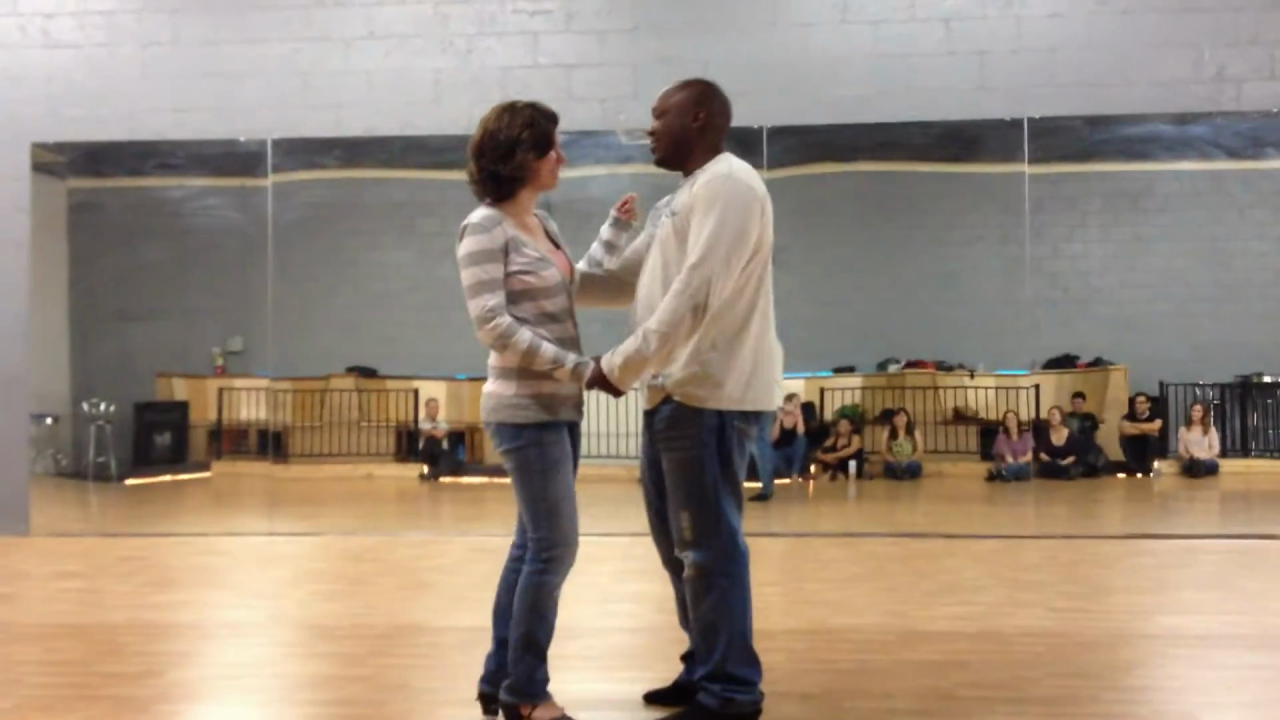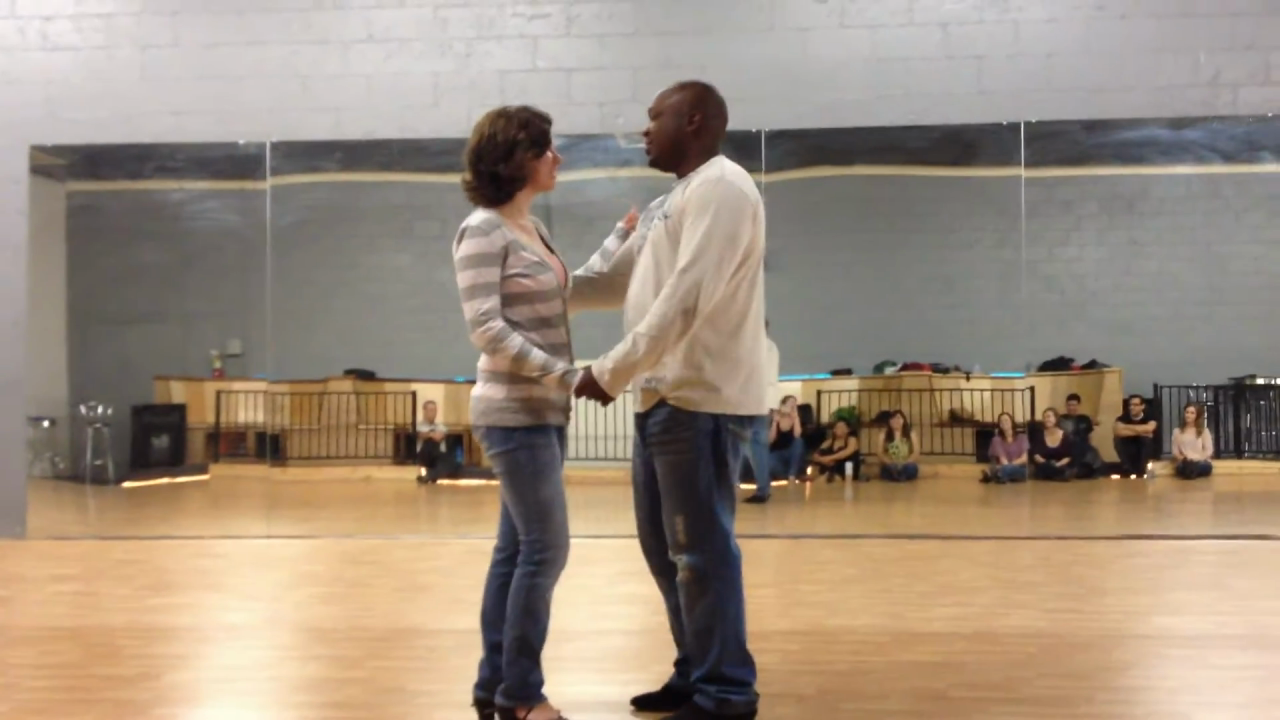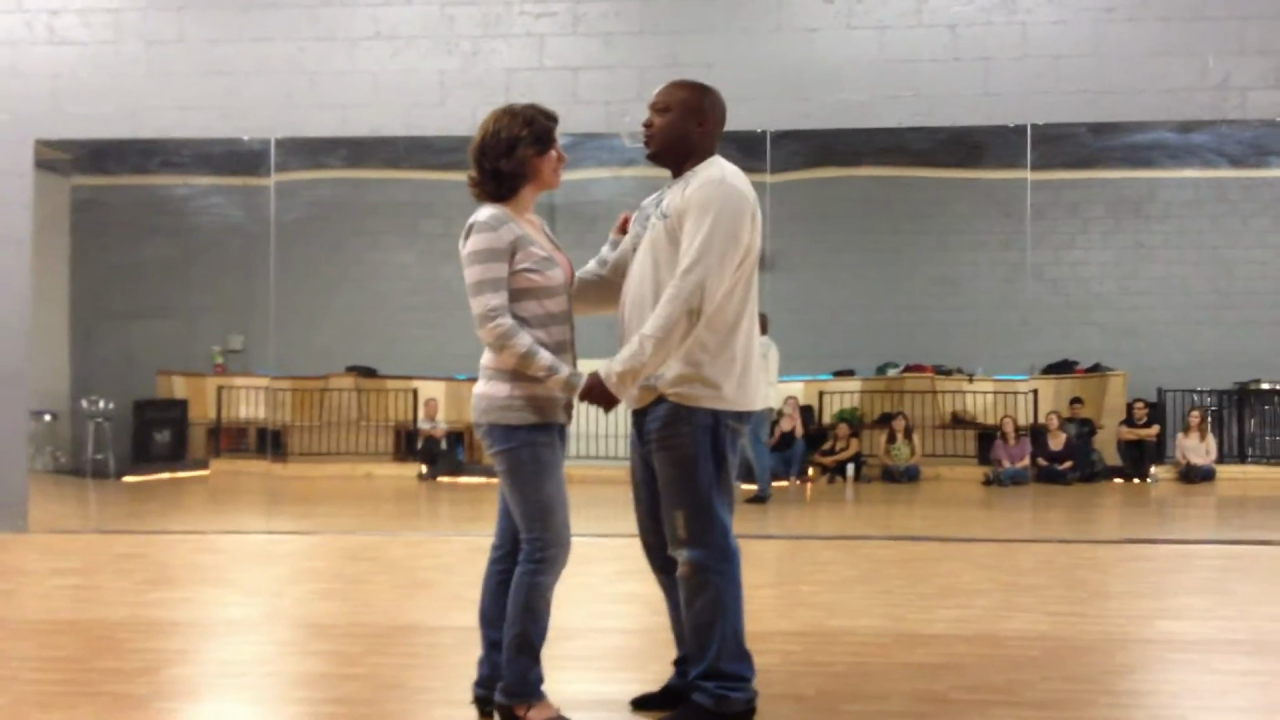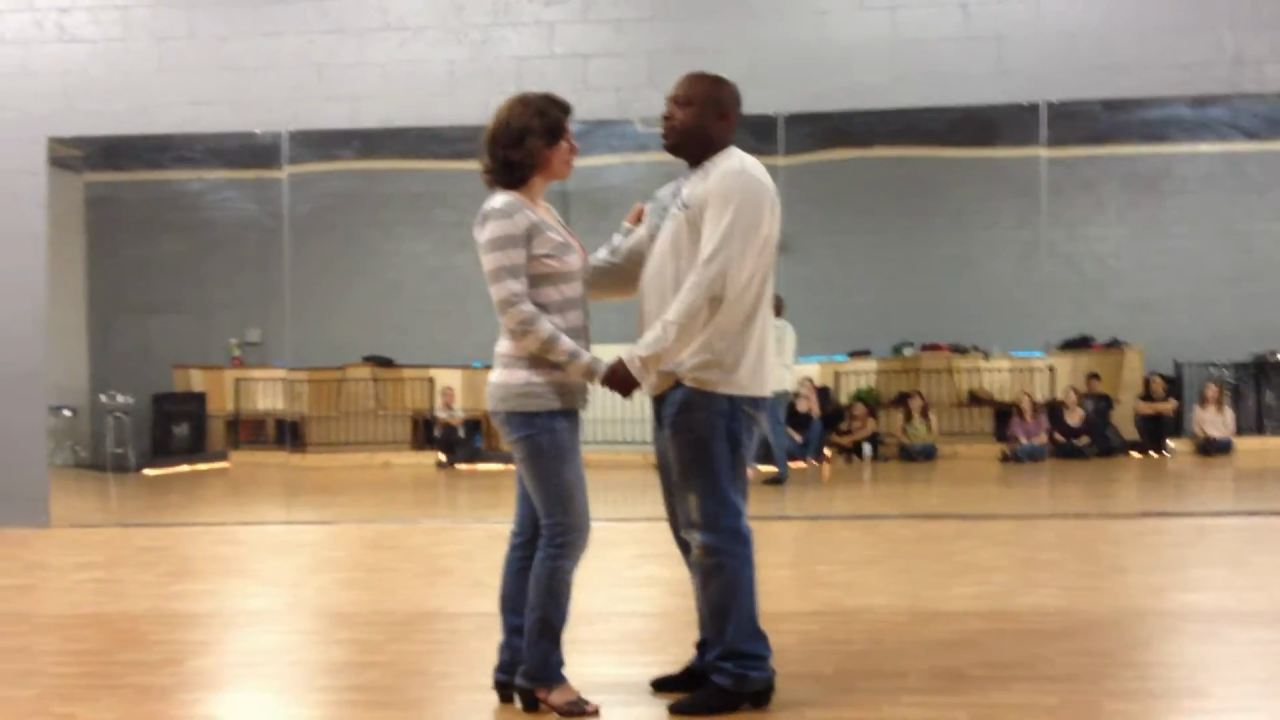
dt=0.4s
person 1, frame 1
left shoulder: (727, 185)
right shoulder: (690, 194)
left elbow: (696, 295)
right elbow: (639, 278)
left wrist: (619, 366)
left hip: (711, 396)
right hip: (677, 393)
left knee: (707, 546)
right knee: (678, 540)
right ankle: (705, 667)
person 1, frame 2
left shoulder: (721, 188)
right shoulder: (679, 199)
left elbow: (687, 300)
right elbow: (621, 278)
left wrist: (609, 372)
left hip: (702, 400)
right hip: (666, 397)
left knee: (701, 550)
right knee: (666, 544)
person 1, frame 3
left shoulder: (718, 189)
right shoulder: (664, 201)
left elbow: (690, 299)
right elbow: (609, 281)
left wrist: (617, 374)
left hip: (699, 399)
right hip: (660, 397)
left knee: (701, 546)
right knee: (667, 546)
person 1, frame 4
left shoulder: (738, 179)
right shoulder: (683, 191)
left elbow: (711, 287)
right elbow: (631, 269)
left wrist: (639, 359)
left hip: (714, 384)
right hip: (680, 381)
left knee: (715, 528)
right knee: (695, 529)
right ankle: (718, 656)
person 2, frame 1
left shoulder: (541, 223)
right shoulder: (485, 228)
left elbow: (576, 291)
right elbow: (492, 325)
left wrist: (617, 228)
right wrist: (580, 368)
left hip: (556, 408)
right hip: (525, 410)
left knee: (534, 546)
right knee: (554, 546)
person 2, frame 2
left shoulder: (527, 228)
right shoulder: (483, 231)
left elbow: (570, 299)
right elbow: (487, 331)
left wrist: (621, 241)
right wrist: (565, 374)
left hip: (539, 413)
right hip: (514, 414)
left knee: (518, 550)
right knee: (547, 550)
person 2, frame 3
left shoulder: (534, 224)
right shoulder: (490, 225)
left elbow: (566, 301)
right elbow: (494, 326)
right wrist: (571, 378)
left hip: (540, 410)
right hip: (517, 409)
left knee: (516, 548)
right knee: (546, 547)
person 2, frame 4
left shoulder: (545, 212)
right shoulder: (504, 212)
left elbow: (578, 289)
right elbow: (516, 313)
right wrist: (591, 365)
left hip: (553, 395)
right hip: (534, 396)
left knee: (536, 533)
right knee: (566, 532)
left ankle: (515, 667)
